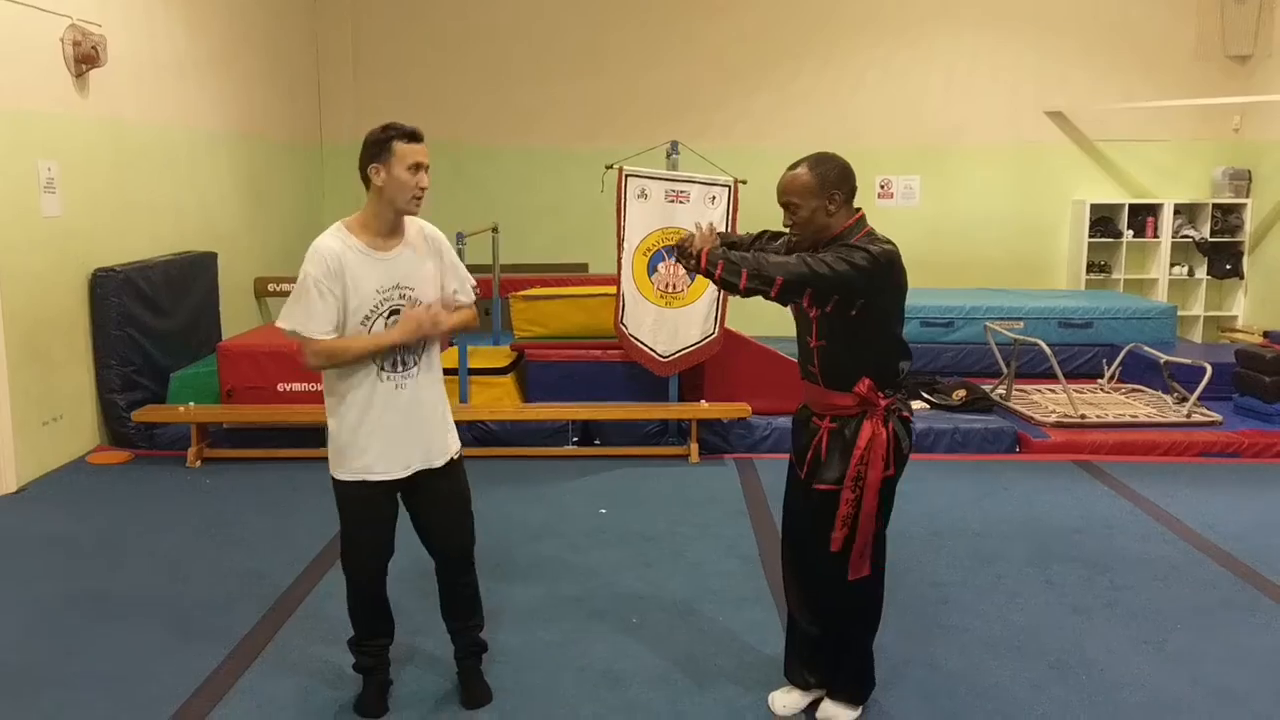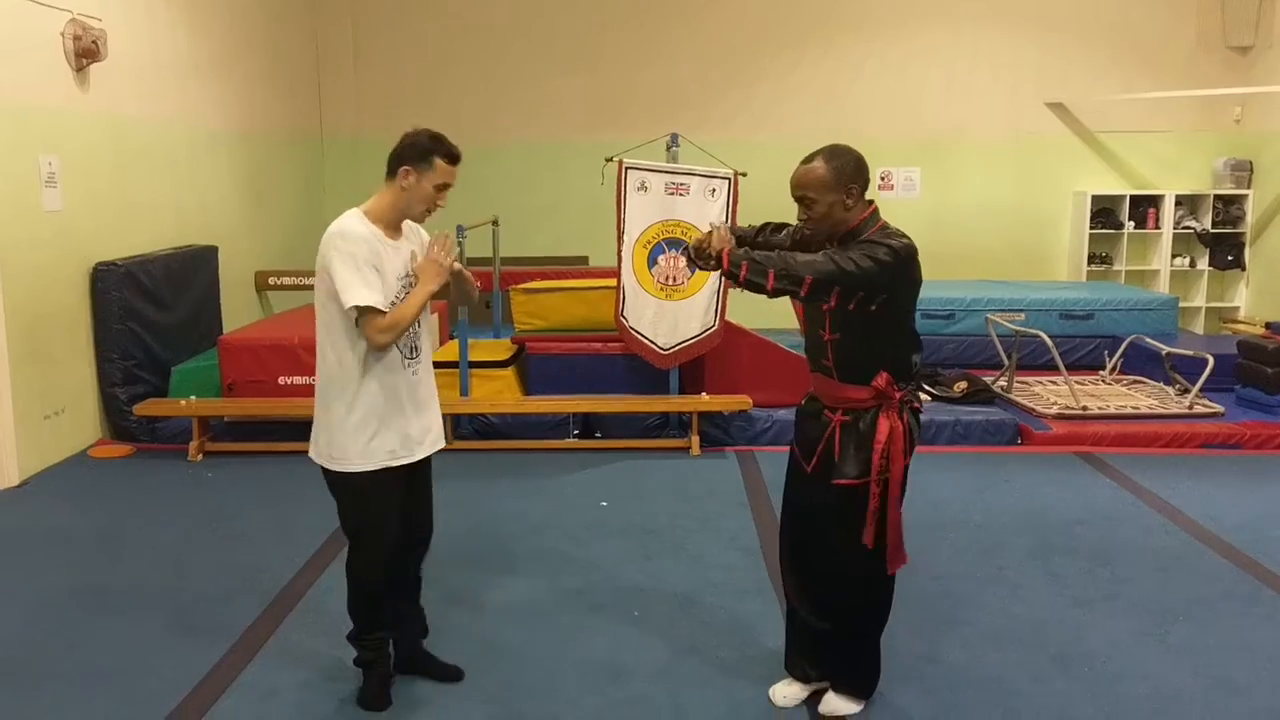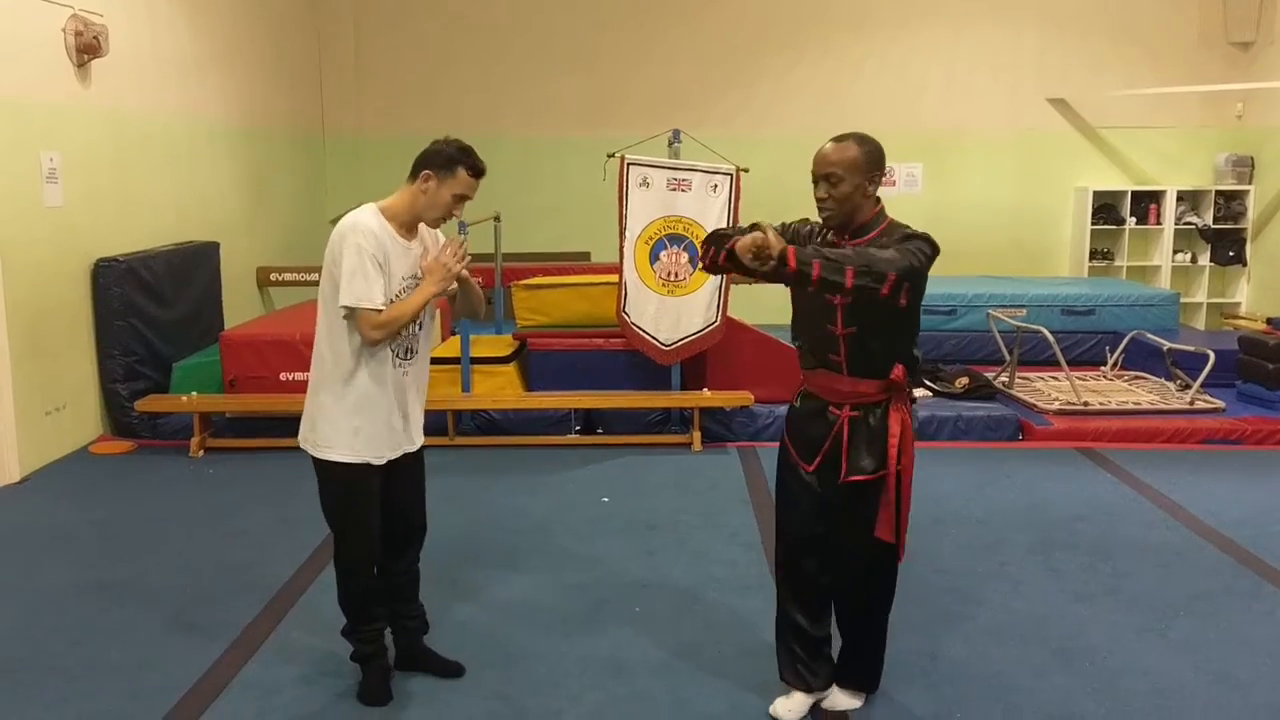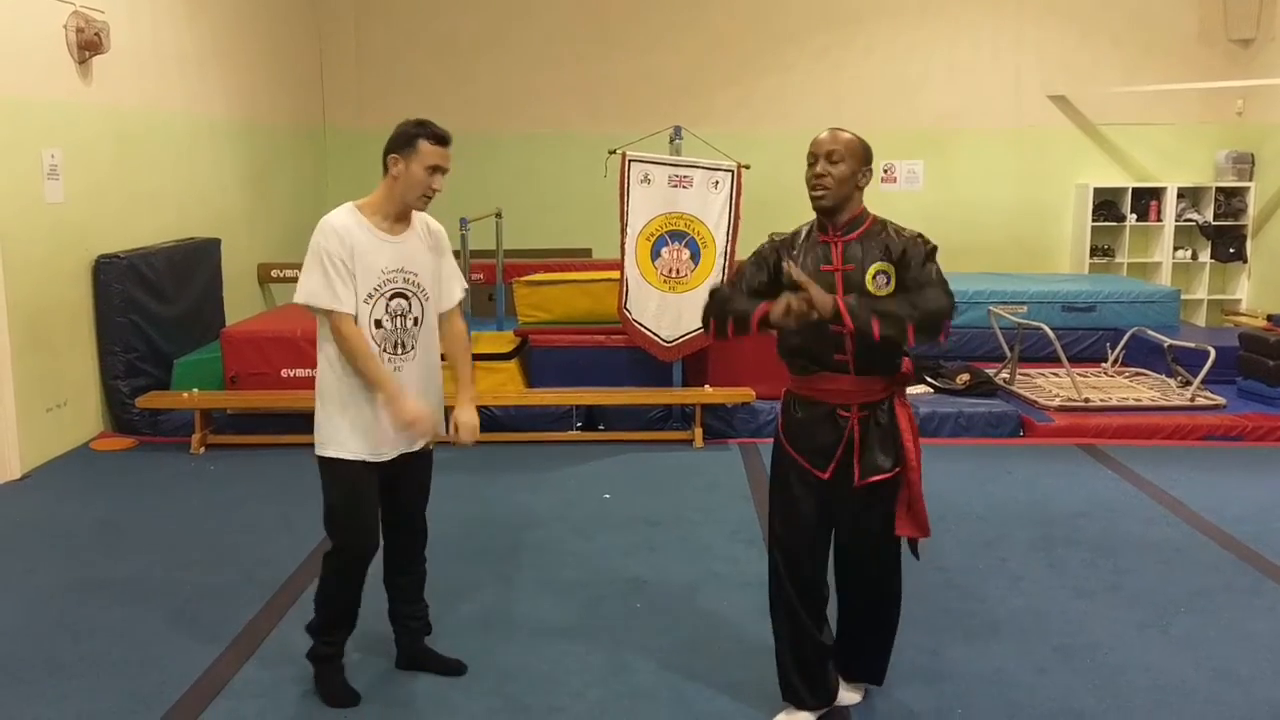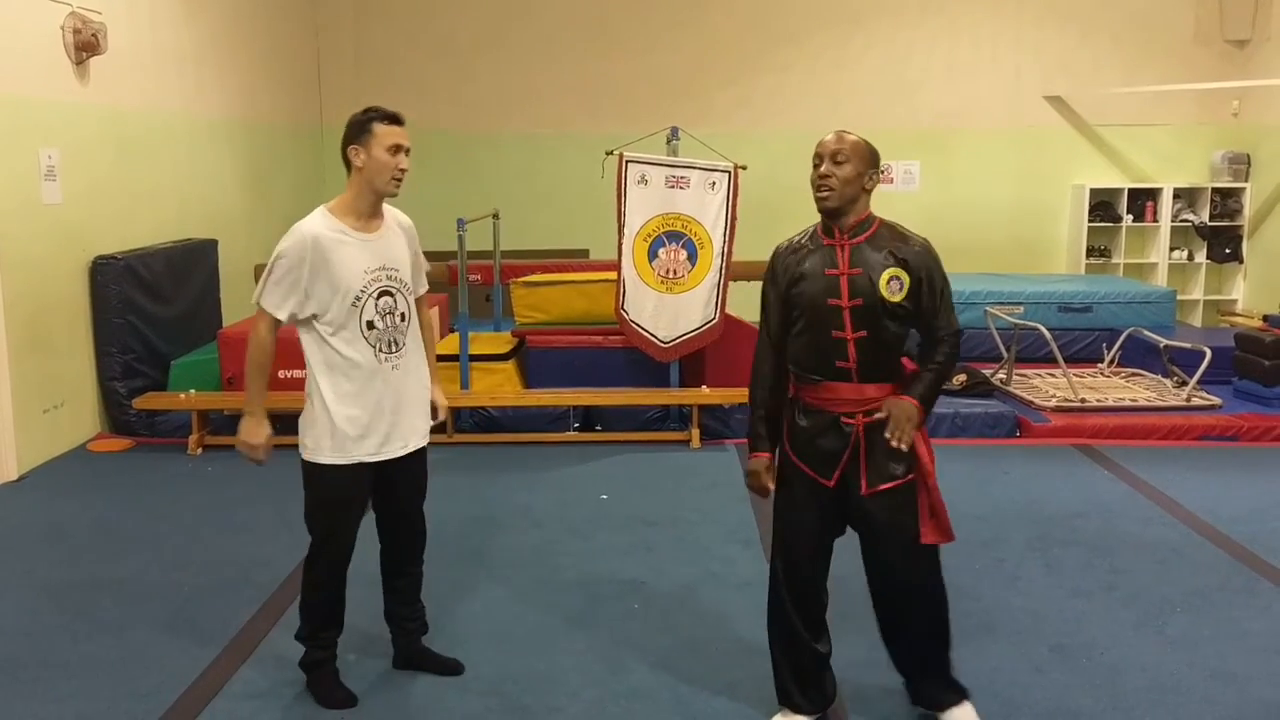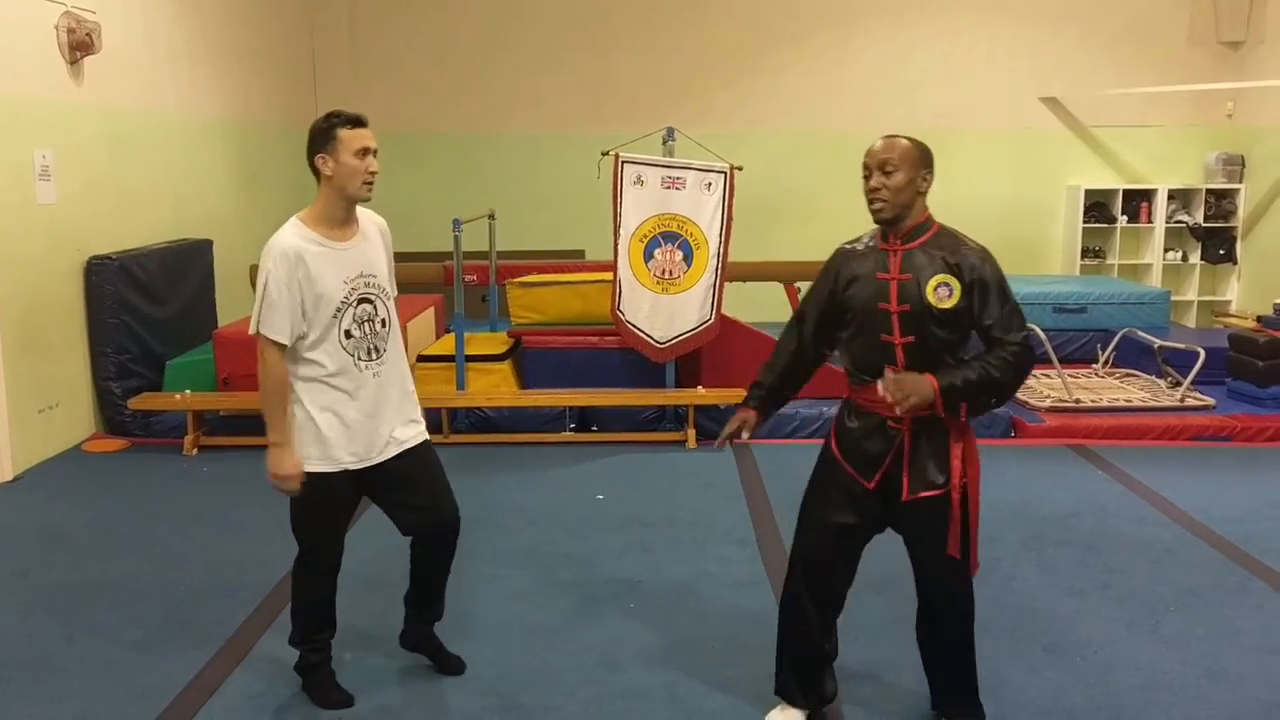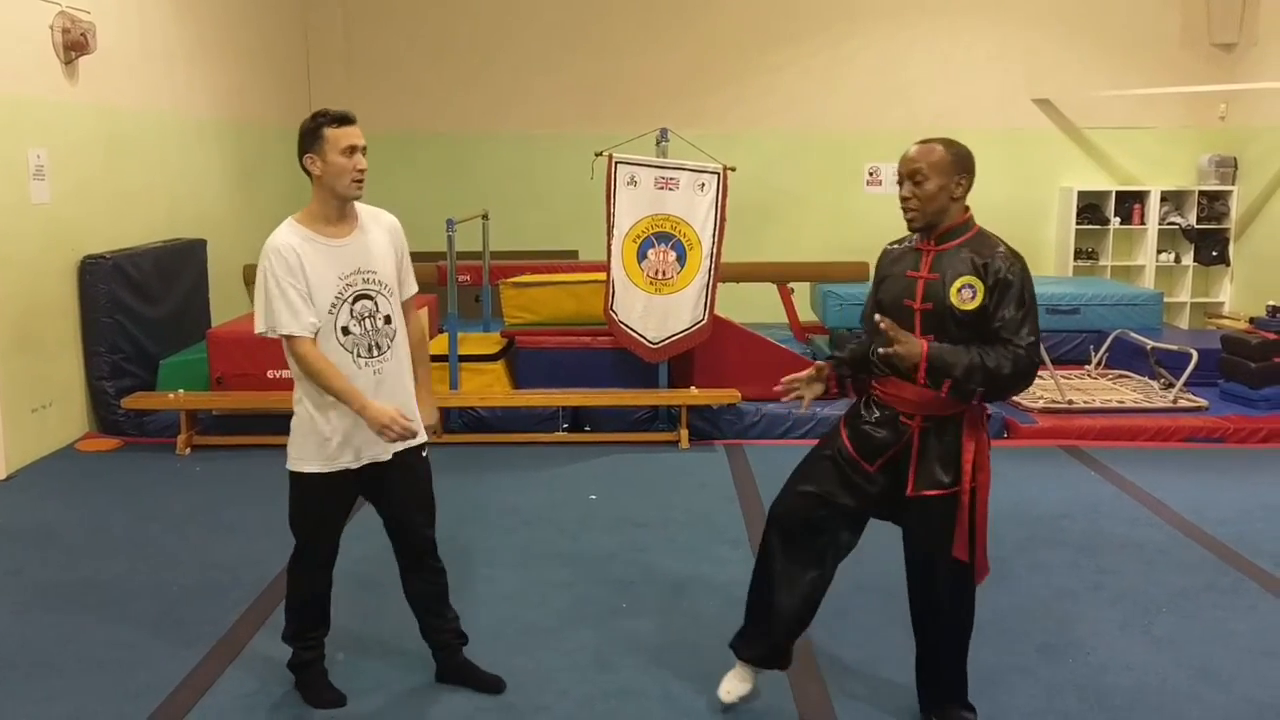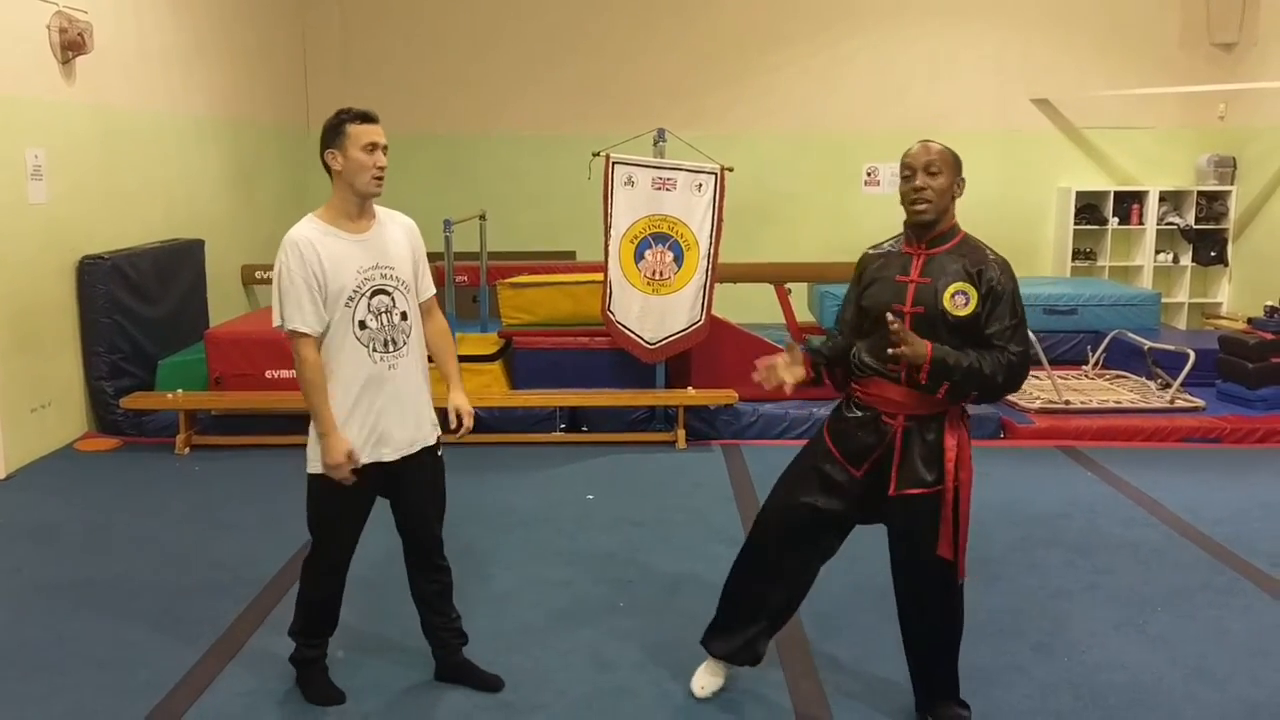
dt=0.3s
person 1, frame 1
left shoulder: (430, 241)
right shoulder: (329, 253)
left elbow: (467, 311)
right elbow: (315, 352)
left wrist: (442, 324)
right wrist: (400, 332)
left hip: (433, 437)
right hip: (363, 449)
left knee: (456, 551)
right knee: (365, 564)
left ankle: (470, 658)
right ankle: (374, 670)
person 1, frame 2
left shoulder: (413, 233)
right shoulder: (348, 238)
left elbow: (464, 294)
right elbow: (381, 331)
left wrist: (454, 274)
right wrist: (426, 283)
left hip: (412, 428)
right hip: (359, 439)
left knee: (414, 540)
right knee: (372, 553)
left ankle: (409, 645)
right ankle: (374, 662)
person 1, frame 3
left shoulder: (433, 239)
right shoulder: (360, 231)
left elbow: (471, 310)
right elbow: (372, 327)
left wrist: (461, 280)
right wrist: (432, 285)
left hip: (402, 425)
right hip: (347, 429)
left knee: (406, 537)
right knee: (359, 547)
left ankle: (409, 642)
right ankle: (371, 657)
person 1, frame 4
left shoulder: (432, 234)
right shoulder: (338, 231)
left elbow: (451, 318)
right elbow: (344, 329)
left wrist: (464, 398)
right wrist: (396, 400)
left hip: (414, 428)
right hip: (352, 431)
left knee: (409, 540)
right knee: (354, 545)
left ankle: (412, 641)
right ankle: (327, 655)
person 1, frame 5
left shoulder: (403, 228)
right shoulder: (311, 240)
right elbow: (268, 328)
left wrist: (432, 380)
right wrist: (254, 415)
left hip: (404, 427)
right hip: (340, 437)
left knee: (407, 541)
right knee: (331, 553)
left ankle: (408, 641)
right ankle: (319, 661)
person 1, frame 6
left shoulder: (376, 229)
right shoulder: (289, 251)
right elbow: (274, 353)
left wrist: (410, 387)
right wrist: (280, 442)
left hip: (397, 426)
right hip: (325, 443)
left knee: (441, 522)
right knee: (320, 559)
left ankle: (419, 627)
right ankle: (314, 664)
person 1, frame 7
left shoulder: (386, 227)
right shoulder: (286, 249)
right elbow: (302, 348)
left wrist: (424, 395)
right wrist: (367, 409)
left hip: (400, 432)
right hip: (325, 443)
left knee: (420, 548)
right knee: (314, 557)
left ankle: (449, 655)
right ankle: (307, 663)
person 1, frame 8
left shoulder: (403, 229)
right shoulder: (305, 244)
left elbow: (429, 313)
right elbow: (304, 347)
left wrist: (456, 387)
right wrist: (330, 433)
left hip: (414, 431)
right hip: (348, 440)
left knee: (427, 547)
right knee: (329, 556)
left ankle: (449, 654)
right ankle: (309, 659)
person 2, frame 1
left shoulder: (872, 260)
right shoulder: (814, 244)
left elbow: (789, 276)
right elbow: (766, 249)
left wrist: (710, 258)
right wrist: (710, 242)
left hip: (866, 433)
right hip: (818, 424)
left knee: (851, 562)
right knee: (803, 556)
right ankle: (808, 672)
person 2, frame 2
left shoulder: (891, 254)
right shoulder: (820, 236)
left elbow: (816, 277)
right elbow: (768, 240)
left wrist: (729, 259)
right wrist: (723, 238)
left hip: (874, 428)
right hip: (822, 417)
left knee: (861, 557)
right knee: (802, 546)
right ankle: (810, 664)
person 2, frame 3
left shoulder: (908, 246)
right shoulder: (803, 235)
left elbow: (873, 273)
right elbow: (712, 252)
left wrist: (792, 258)
right wrist: (743, 244)
left hip: (874, 427)
right hip: (811, 417)
left knee: (864, 559)
right knee: (797, 549)
person 2, frame 4
left shoulder: (903, 247)
right shoulder: (784, 249)
left elbow: (933, 315)
right elbow: (717, 315)
left wrist: (840, 305)
right wrist: (766, 311)
left hip: (876, 427)
right hip: (805, 424)
left knee: (871, 563)
right knee: (795, 562)
left ankle: (856, 669)
person 2, frame 5
left shoulder: (908, 252)
right shoulder: (790, 257)
left elbow: (943, 340)
right elbow: (771, 355)
left wrist: (917, 399)
right wrist: (762, 445)
left hip: (888, 434)
right hip: (811, 434)
left knee: (909, 574)
right knee: (796, 572)
person 2, frame 6
left shoulder: (967, 260)
right shoulder: (849, 260)
left elbow: (1014, 350)
right elbow: (804, 339)
left wrist: (939, 387)
right wrist: (757, 403)
left hip: (934, 443)
right hip: (860, 434)
left knee: (944, 583)
right knee: (816, 562)
person 2, frame 7
left shoulder: (997, 264)
right shoulder: (895, 256)
left elbow: (1018, 363)
left wrist: (928, 355)
right wrist: (835, 371)
left hip: (946, 440)
right hip: (875, 423)
left knee: (943, 579)
right knee: (796, 518)
right ankle: (756, 653)
person 2, frame 8
left shoulder: (985, 270)
right shoulder: (876, 260)
left elbow: (1010, 366)
left wrist: (932, 357)
right wrist: (807, 363)
left hip: (929, 442)
right hip: (856, 427)
left knee: (929, 578)
right knee: (783, 528)
right ankle: (726, 649)
